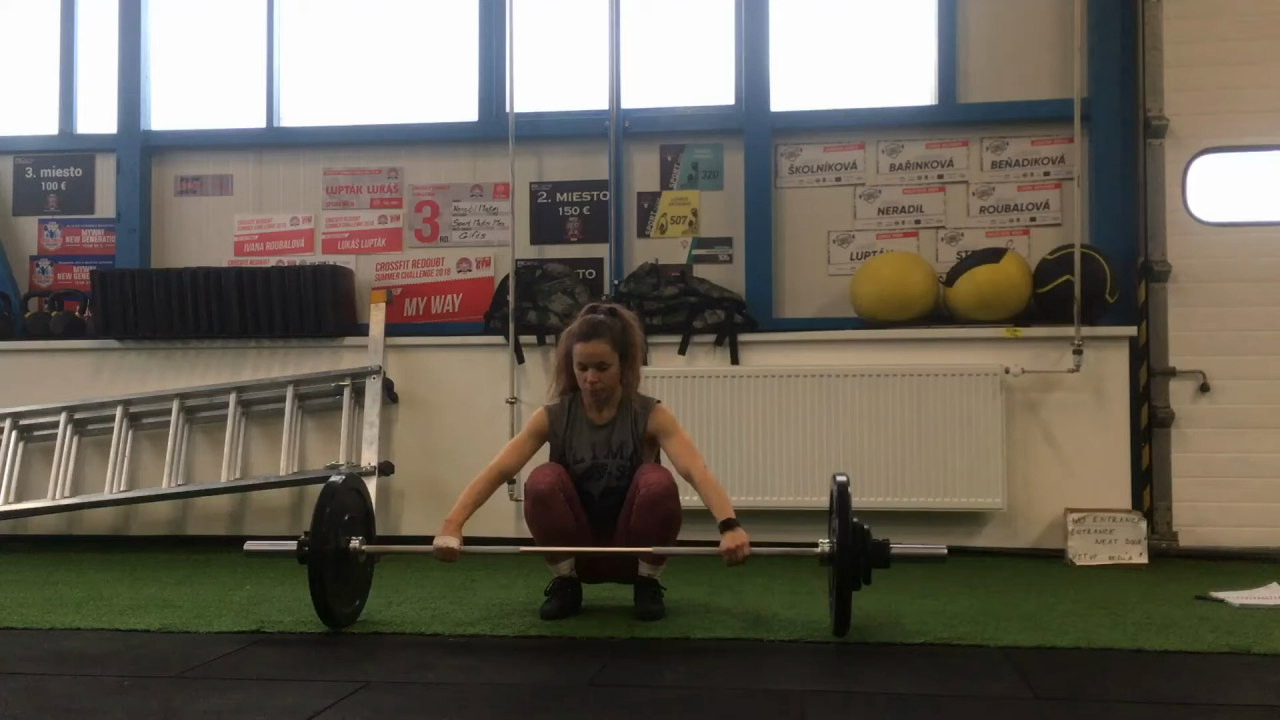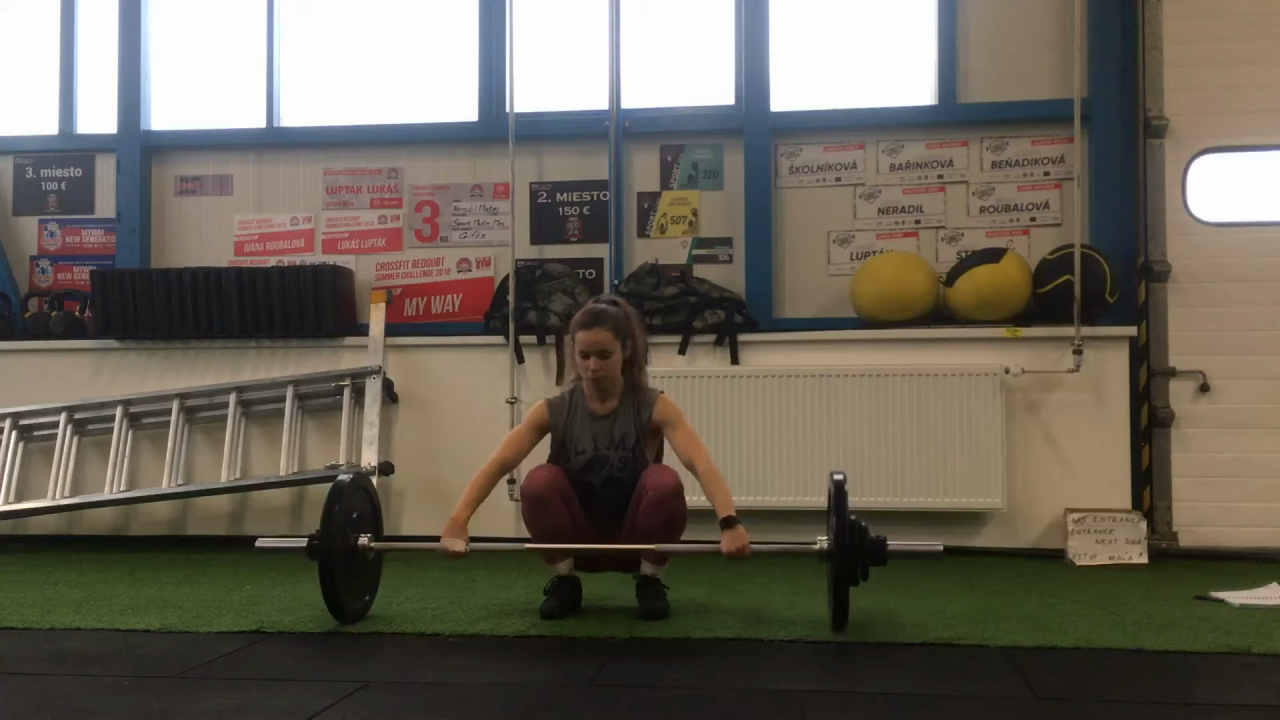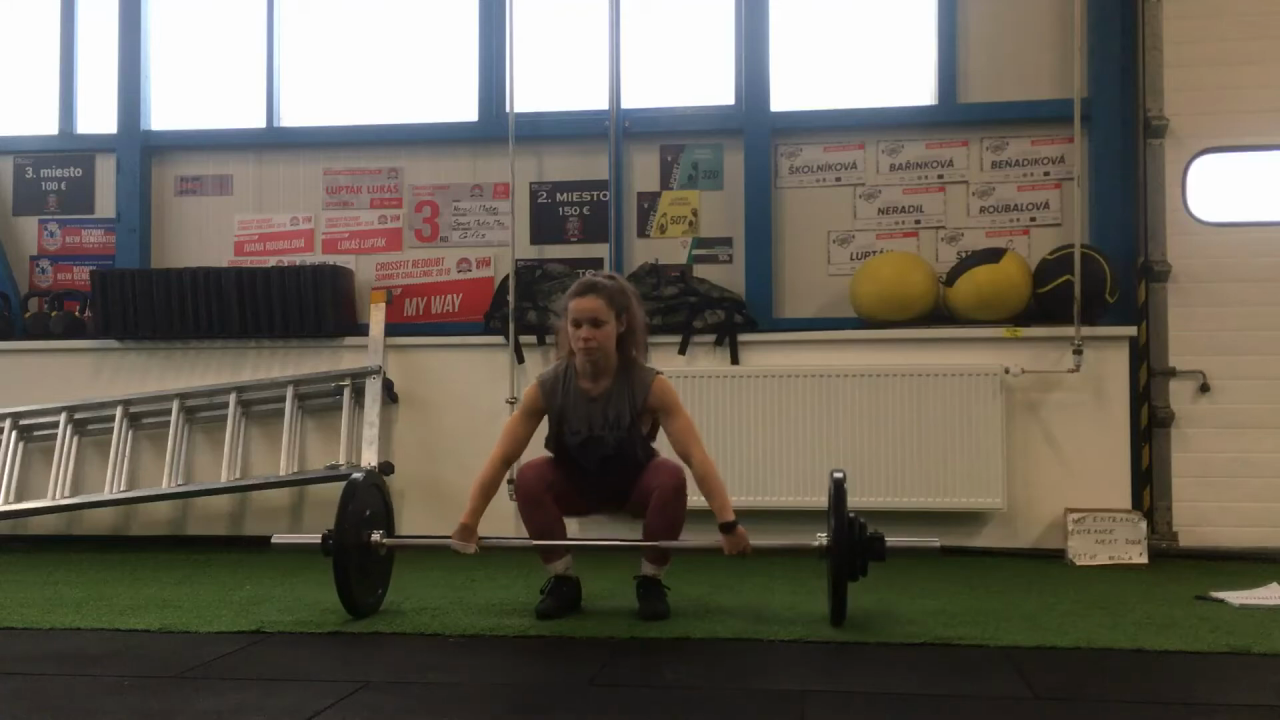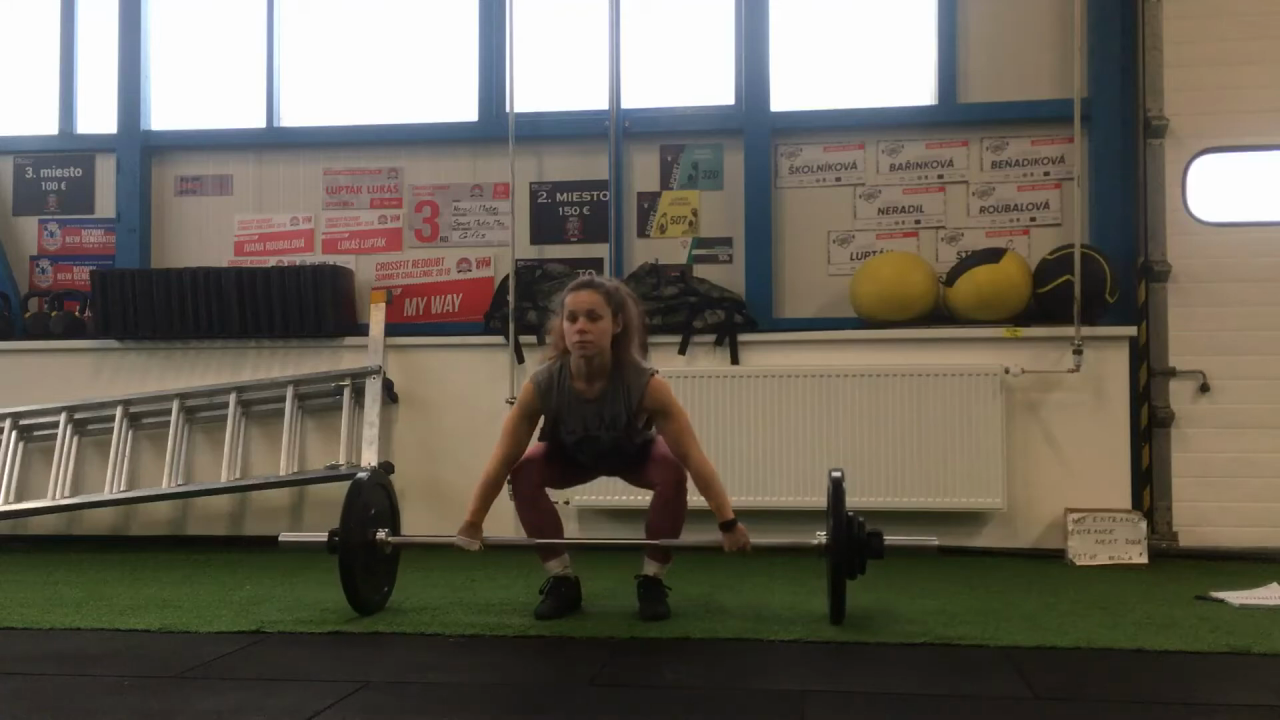
dt=0.3s
person 1, frame 1
left shoulder: (651, 416)
right shoulder: (552, 418)
left elbow: (697, 472)
right elbow: (498, 470)
left wrist: (730, 526)
right wrist: (452, 524)
left hip: (632, 552)
right hip: (576, 551)
left knee: (658, 482)
right knee: (543, 480)
left ankle: (647, 583)
right ankle: (566, 582)
person 1, frame 2
left shoulder: (655, 407)
right shoulder: (553, 410)
left elbow: (700, 463)
right elbow: (498, 463)
left wrist: (730, 524)
right wrist: (457, 521)
left hip: (632, 540)
right hip: (578, 542)
left knee: (665, 482)
right knee: (538, 481)
left ankle: (650, 581)
right ankle: (565, 581)
person 1, frame 3
left shoulder: (649, 384)
right shoulder: (547, 386)
left elbow: (695, 456)
right elbow: (502, 458)
left wrist: (728, 524)
right wrist: (469, 523)
left hip: (633, 476)
right hip: (577, 479)
left knee: (670, 480)
right knee: (529, 479)
left ankle: (651, 581)
right ankle: (563, 580)
person 1, frame 4
left shoulder: (645, 384)
right shoulder: (542, 385)
left elbow: (691, 457)
right elbow: (503, 460)
left wrist: (729, 524)
right wrist: (472, 523)
left hip: (634, 453)
right hip: (571, 456)
left knee: (672, 473)
right knee: (524, 473)
left ankle: (651, 581)
right ankle: (562, 580)
